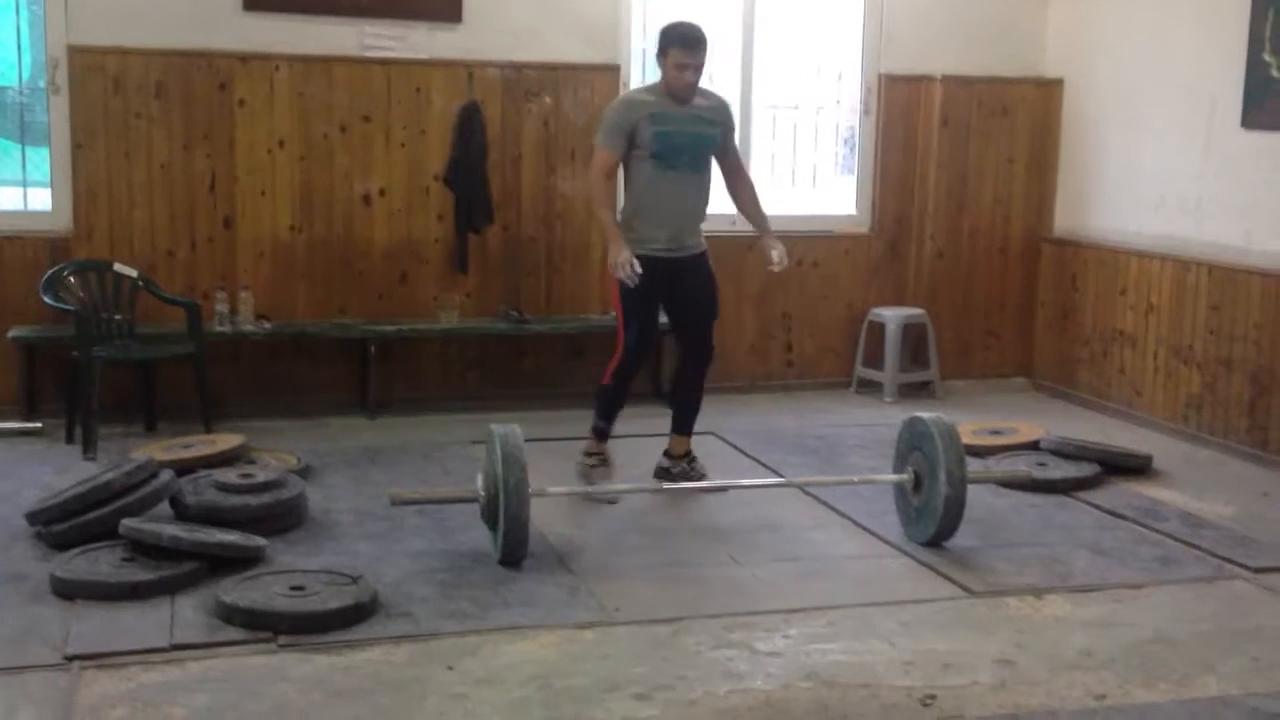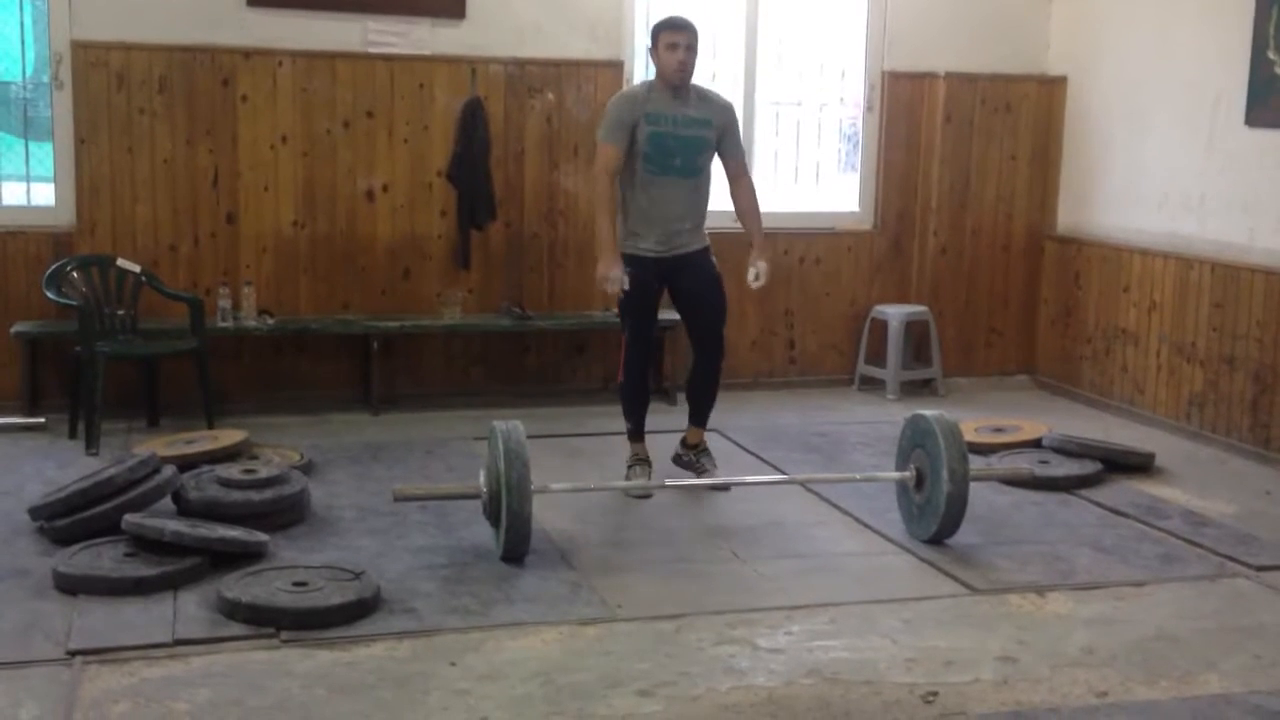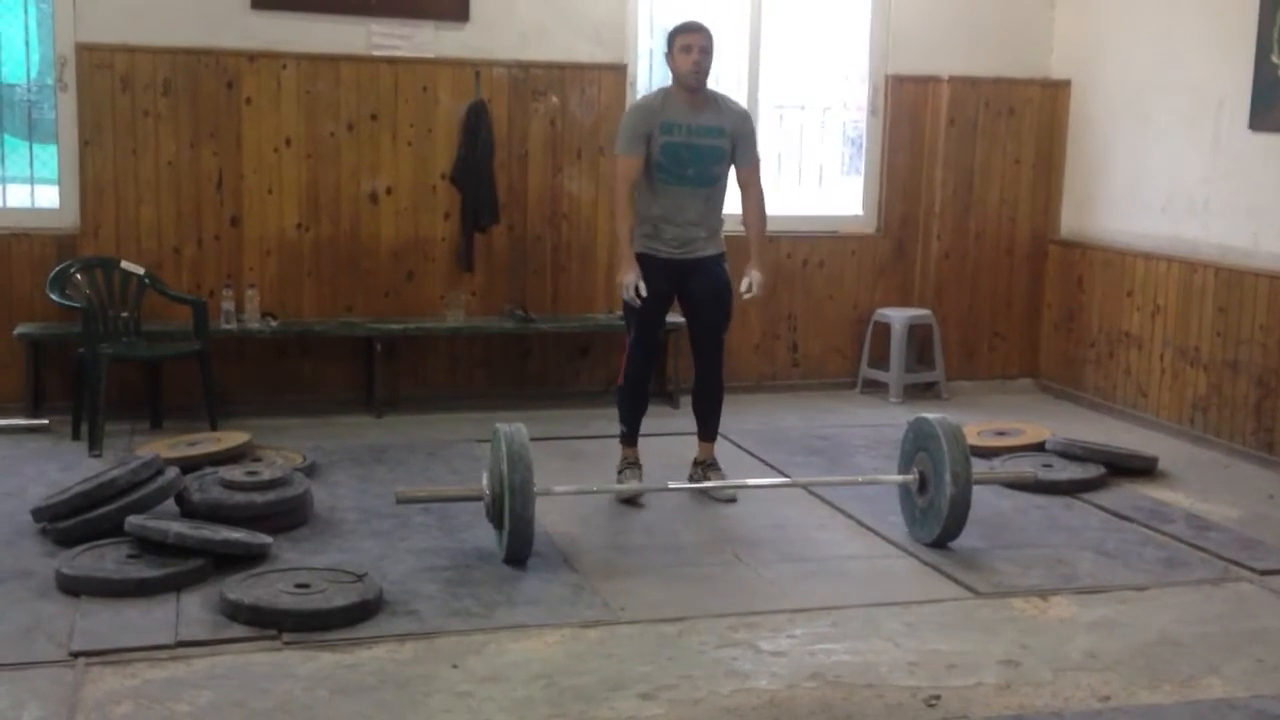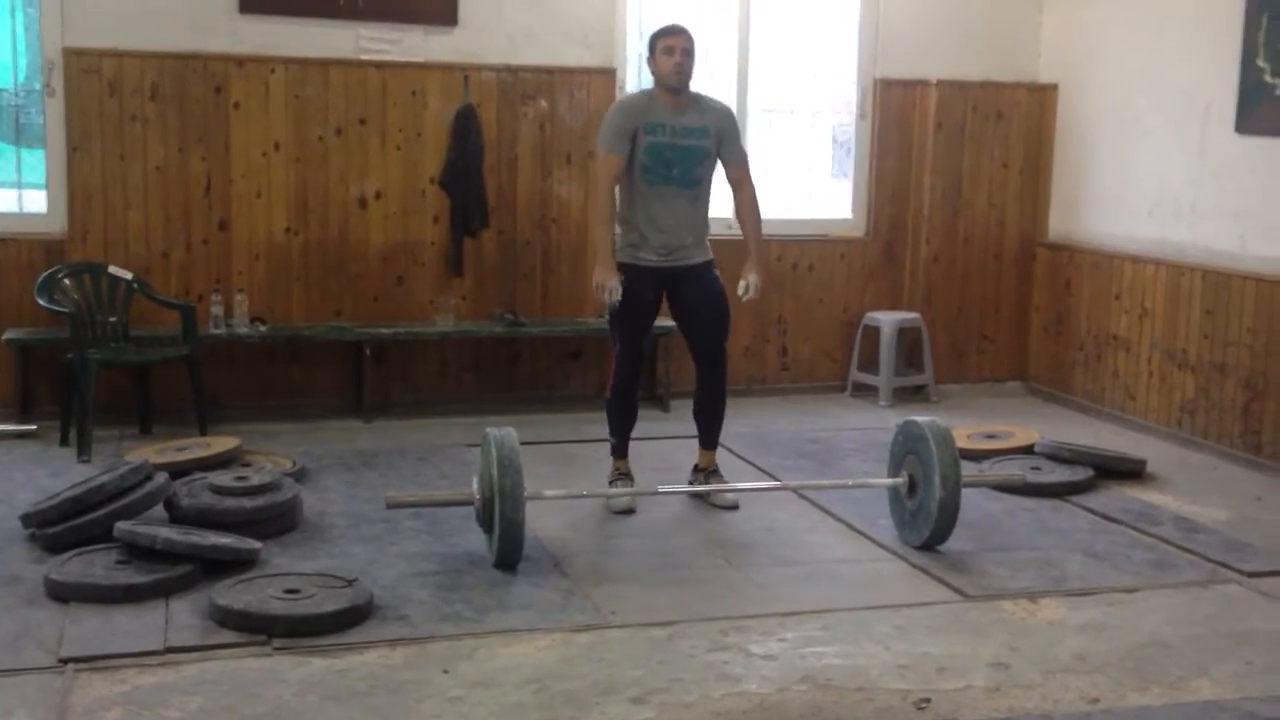
dt=0.5s
person 1, frame 1
left shoulder: (716, 110)
right shoulder: (629, 108)
left elbow: (735, 176)
right elbow: (599, 178)
left wrist: (767, 234)
right wrist: (617, 242)
left hip: (690, 255)
right hip: (640, 255)
left knee: (698, 353)
right knee: (632, 352)
left ankle: (677, 455)
right ankle: (595, 450)
person 1, frame 2
left shoulder: (718, 110)
right shoulder: (629, 105)
left elbow: (739, 180)
right elbow: (606, 178)
left wrist: (757, 249)
right wrist: (608, 252)
left hip: (693, 251)
right hip: (639, 253)
left knee: (711, 347)
right knee: (638, 353)
left ankle: (693, 444)
right ankle: (638, 454)
person 1, frame 3
left shoulder: (735, 117)
right shoulder: (645, 113)
left elbow: (751, 189)
right elbow: (625, 188)
left wrist: (754, 260)
right wrist: (627, 260)
left hip: (706, 257)
right hip: (652, 255)
left knee: (711, 359)
right knee: (641, 356)
left ankle: (705, 461)
right ankle: (629, 459)
person 1, frame 4
left shoulder: (718, 116)
right shoulder: (628, 112)
left elbow: (743, 187)
right elbow: (604, 186)
left wrist: (753, 261)
right wrist: (605, 262)
left hip: (695, 262)
right hip: (637, 262)
left knee: (714, 363)
right knee: (627, 366)
left ankle: (706, 467)
right ankle: (619, 470)
